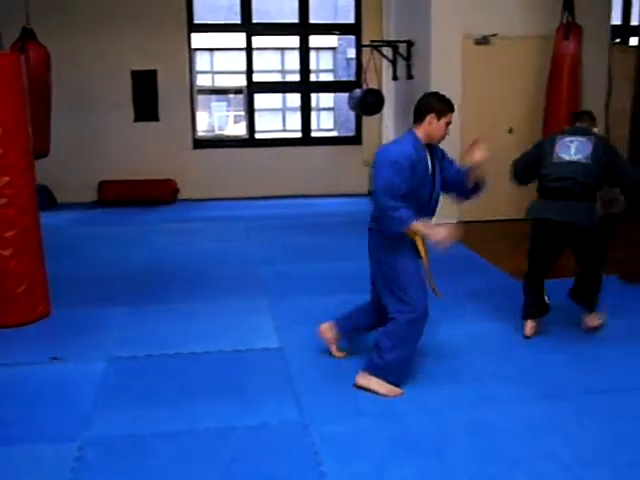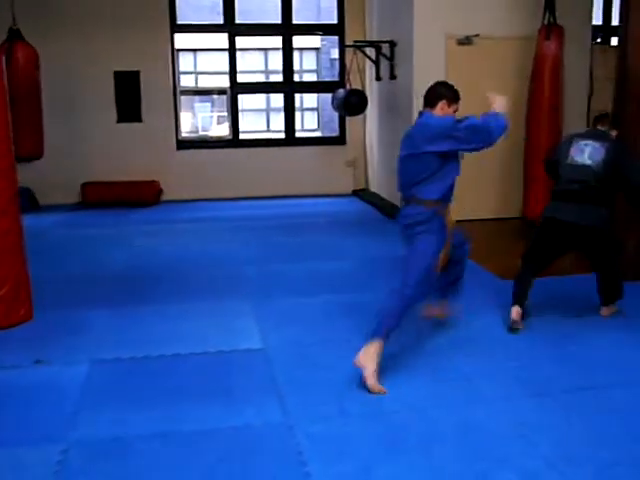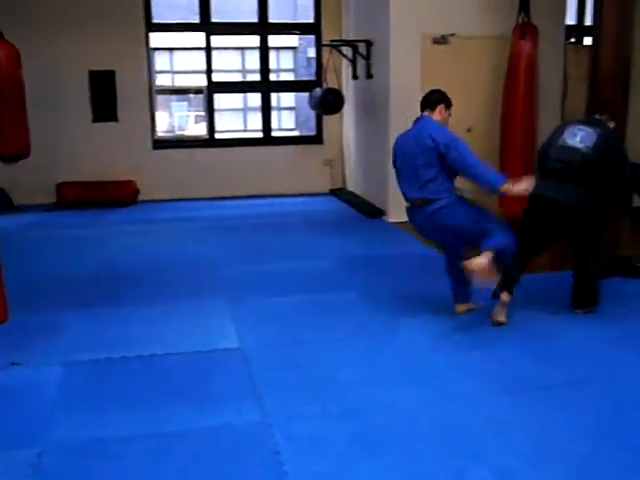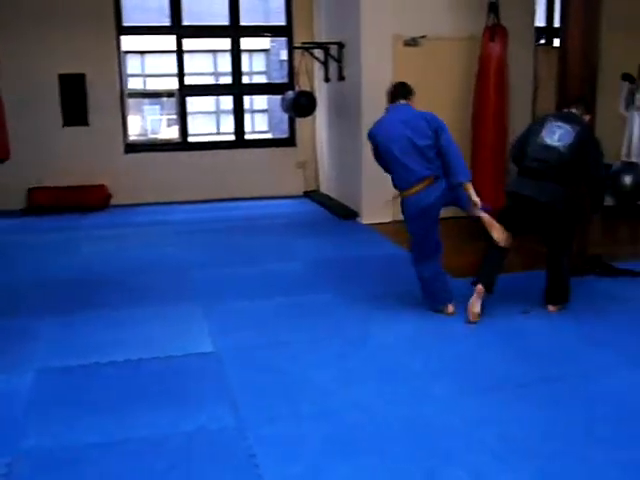
dt=0.2s
person 1, frame 1
left shoulder: (435, 155)
right shoulder: (395, 155)
left elbow: (463, 185)
right elbow: (387, 207)
left wrist: (474, 168)
right wrist: (427, 231)
left hip: (406, 240)
right hip: (389, 241)
left knee: (394, 301)
right knee: (412, 309)
left ankle: (336, 329)
right ankle: (374, 374)
person 1, frame 2
left shoulder: (419, 132)
right shoulder: (438, 128)
right elbow: (484, 131)
right wrist: (498, 111)
left hip: (423, 214)
right hip: (426, 217)
left knee: (458, 248)
right knee: (413, 283)
left ankle: (439, 301)
right ankle: (373, 349)
person 1, frame 3
left shoulder: (400, 142)
right shoulder: (438, 134)
right elbow: (471, 166)
right wrist: (509, 187)
left hip: (418, 214)
right hip: (444, 207)
left knee: (455, 251)
right knee: (502, 236)
left ankle: (462, 300)
right ankle: (484, 260)
person 1, frame 4
left shoulder: (376, 131)
right shoulder: (428, 119)
right elbow: (452, 157)
right wrist: (471, 192)
left hip: (414, 200)
right hip: (441, 187)
left knee: (426, 255)
right knee: (464, 196)
left ankle: (441, 302)
right ankle: (482, 218)
person 2, frame 1
left shoulder: (549, 142)
right shoulder: (602, 146)
left elbow: (521, 171)
left hip: (546, 211)
right hip: (582, 213)
left knee: (538, 267)
right knee: (593, 263)
left ankle: (531, 319)
right ankle: (590, 313)
person 2, frame 2
left shoulder: (570, 141)
right shoulder: (615, 149)
left elbow: (551, 169)
right elbow: (630, 183)
left hip: (558, 212)
right hip: (593, 216)
left knee: (533, 260)
right knee: (607, 257)
left ankle: (517, 307)
right ankle: (608, 304)
person 2, frame 3
left shoulder: (565, 127)
right shoulder: (610, 139)
left elbow: (542, 157)
right elbow: (622, 178)
right wrist: (621, 207)
left hip: (545, 193)
right hip: (578, 199)
left knee: (525, 246)
right knee: (586, 253)
left ankle: (505, 292)
right ankle: (583, 303)
person 2, frame 4
left shoulder: (542, 122)
right shoulder: (586, 135)
left elbow: (515, 152)
right elbow: (596, 175)
right wrist: (594, 205)
left hip: (522, 189)
right hip: (555, 196)
right knee: (559, 249)
left ankle: (481, 286)
right ankle: (555, 300)
